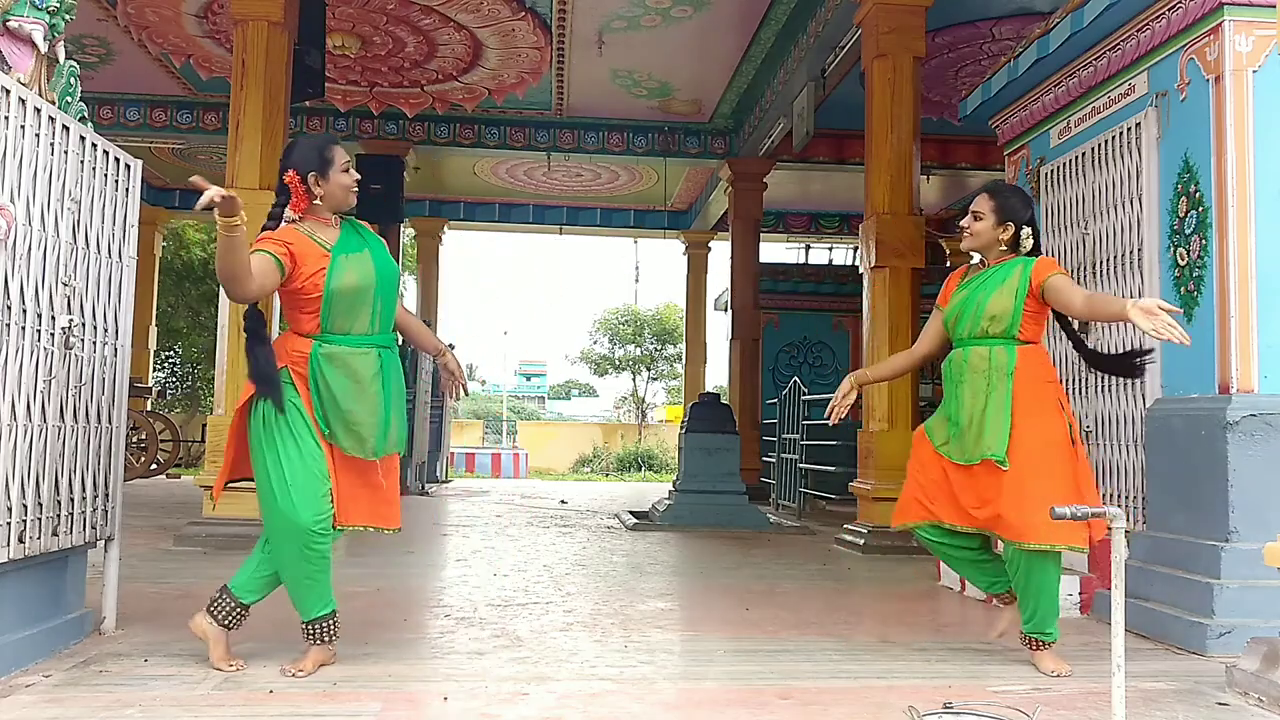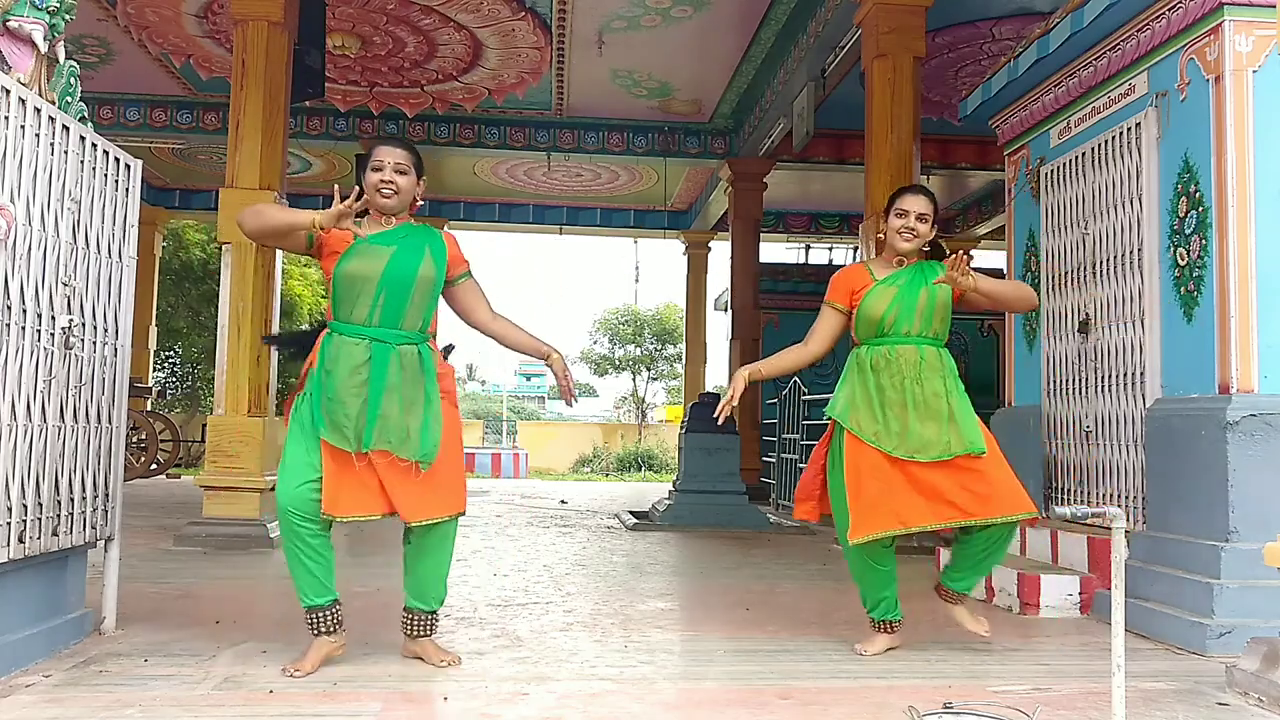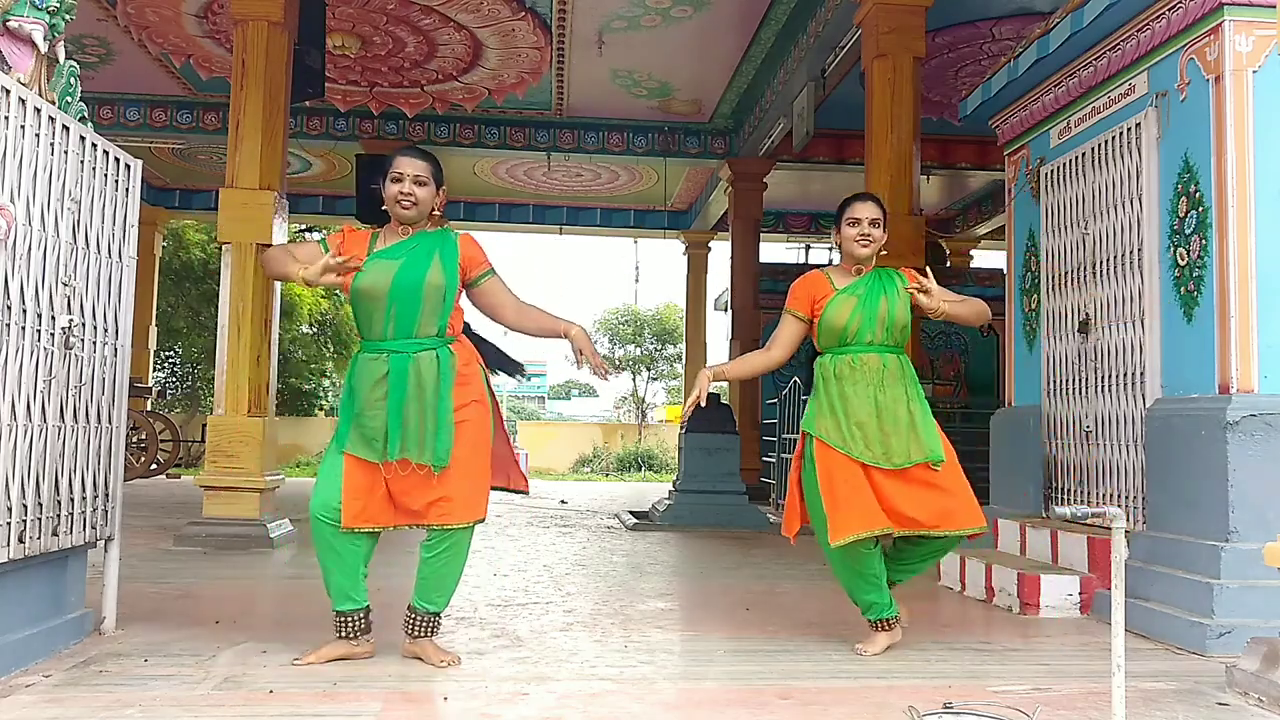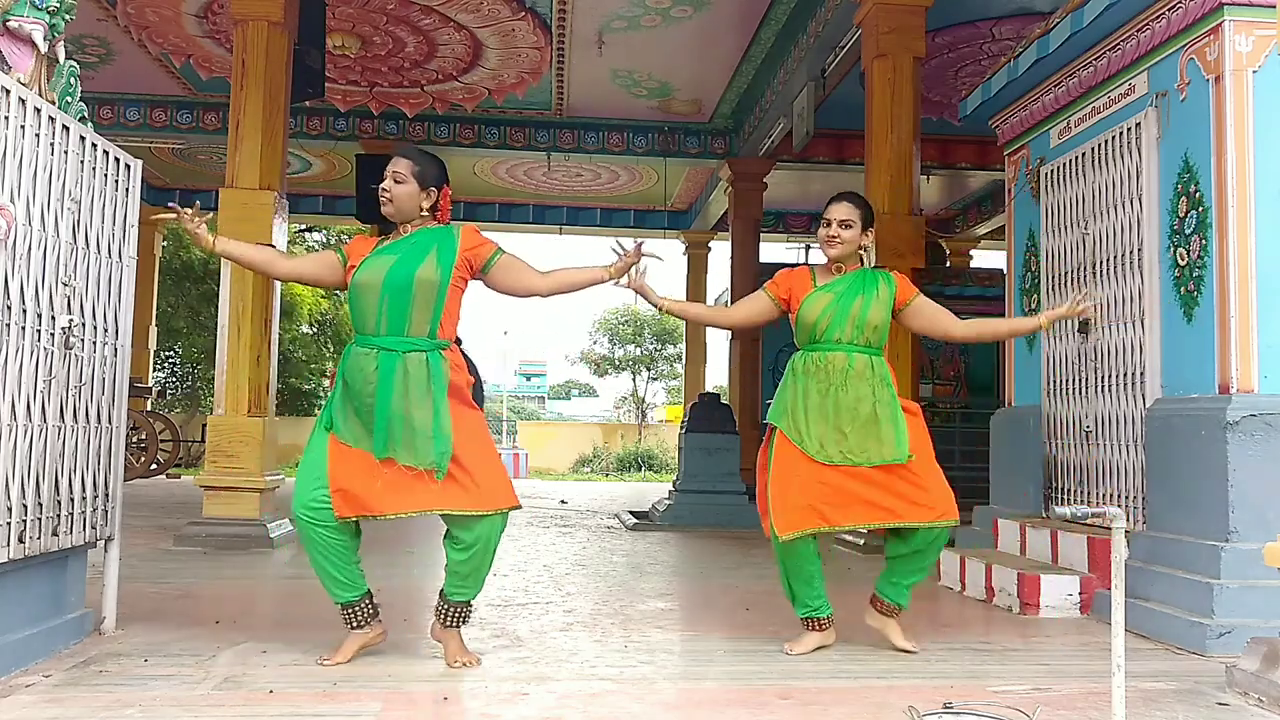
dt=0.5s
person 1, frame 1
left shoulder: (364, 236)
right shoulder: (285, 243)
left elbow: (393, 310)
right elbow: (243, 286)
left wrist: (440, 351)
right wrist: (229, 221)
left hip: (365, 393)
right hip: (306, 392)
left knee: (316, 520)
right knee: (304, 517)
left ankle: (219, 616)
right ankle: (321, 637)
person 1, frame 2
left shoulder: (440, 246)
right shoulder: (339, 233)
left elbow: (487, 318)
right elbow: (250, 221)
left wrist: (549, 353)
right wrist: (319, 220)
left hip: (413, 388)
right hip: (338, 383)
left knee: (433, 506)
right knee: (300, 499)
left ankle: (419, 630)
right ankle: (327, 631)
person 1, frame 3
left shoulder: (458, 247)
right shoulder: (352, 244)
left elbow: (512, 311)
right elbow: (274, 257)
left wrist: (570, 329)
right wrist: (307, 273)
left hip: (447, 392)
right hip: (374, 392)
left knee: (451, 512)
right knee: (332, 508)
left ankle: (421, 632)
right ankle: (352, 633)
person 1, frame 4
left shoulder: (460, 242)
right shoulder: (363, 250)
left elbow: (537, 283)
right elbow: (287, 266)
left wrist: (611, 271)
right wrist: (209, 238)
left hip: (434, 394)
right hip: (359, 395)
left knee: (487, 507)
right knee: (313, 507)
left ankle: (449, 621)
right ankle: (363, 622)
person 2, frame 1
left shoulder: (1036, 270)
right shoulder: (958, 281)
left elbow: (1083, 302)
right elbow: (921, 350)
left wrist: (1130, 309)
right wrist: (859, 377)
left hip: (1020, 405)
right hip: (963, 410)
left knee: (1026, 519)
right knee: (934, 517)
left ankle: (1039, 639)
right ankle: (1008, 593)
person 2, frame 2
left shoulder: (946, 275)
right shoulder: (851, 278)
left elbow: (1027, 299)
right elbow: (812, 347)
left wrist: (972, 285)
right wrist: (750, 372)
left hip: (938, 405)
right hip: (871, 407)
left knee: (996, 504)
right knee: (868, 520)
left ankle: (954, 589)
right ankle: (885, 622)
person 2, frame 3
left shoulder: (904, 282)
right shoulder: (811, 285)
left elbow: (981, 312)
right elbow: (774, 353)
left wrist: (942, 307)
right wrist: (714, 372)
left hip: (900, 412)
right hip: (838, 415)
left knee: (948, 515)
right knee: (848, 525)
left ankle: (884, 578)
right ankle: (882, 620)
person 2, frame 4
left shoulder: (890, 285)
right shoulder: (792, 281)
left elbow: (956, 329)
right elbow: (728, 318)
left wrist: (1040, 322)
right wrist: (657, 301)
left hip: (872, 414)
right hip: (805, 414)
left knee: (930, 514)
right knee: (790, 518)
left ankle: (887, 604)
right ankle: (816, 621)
